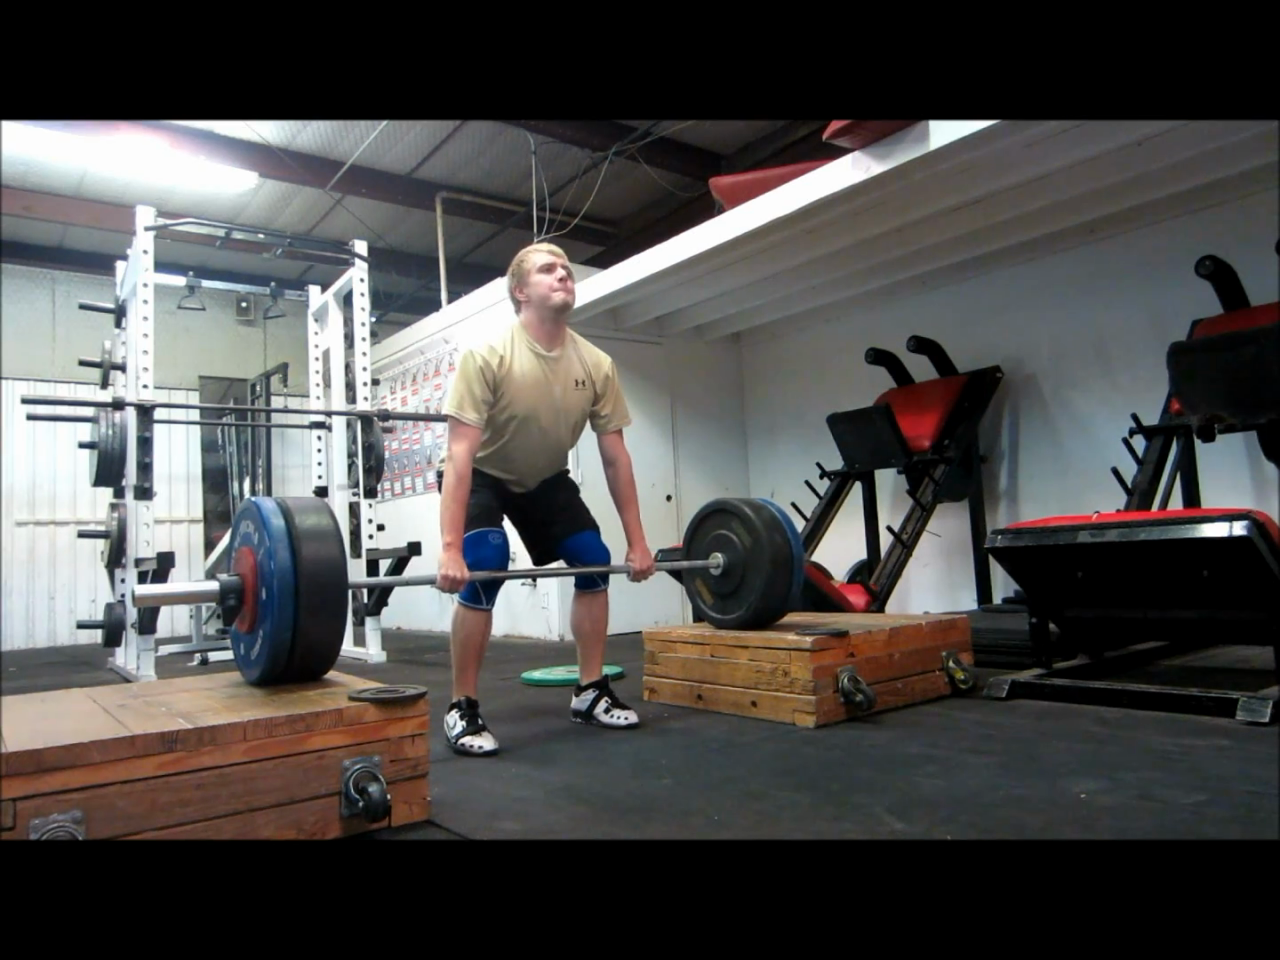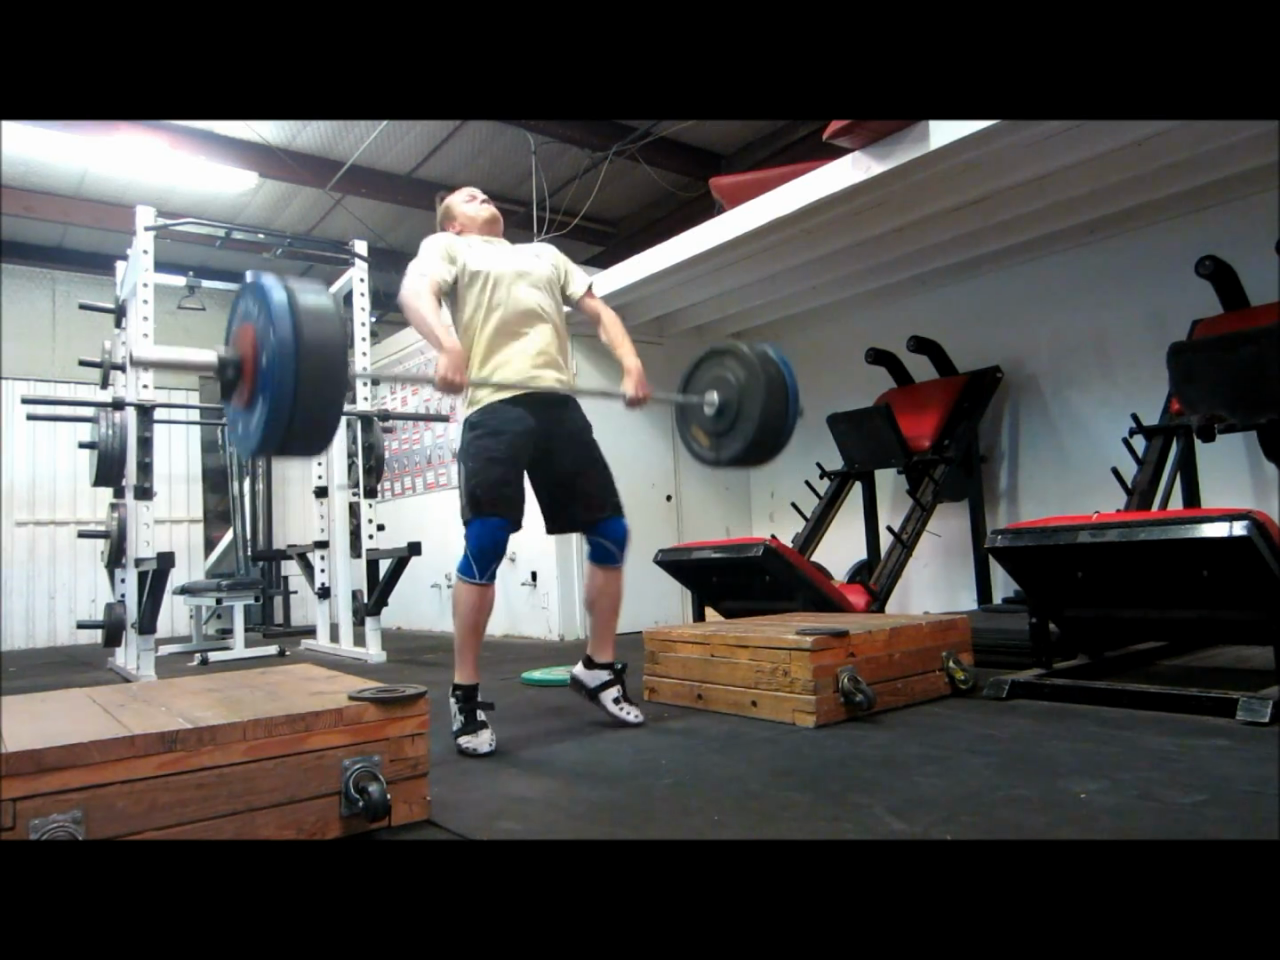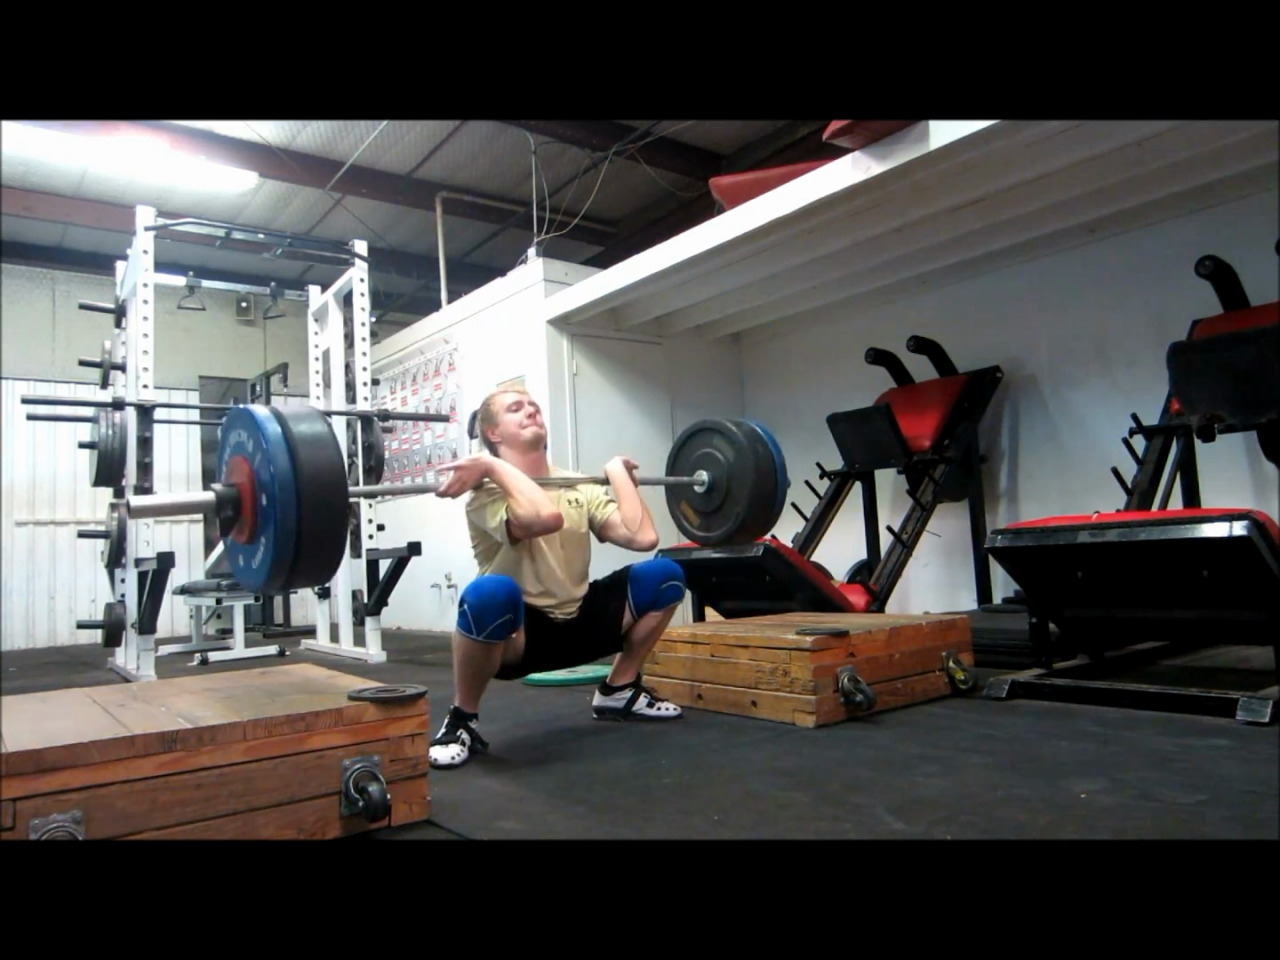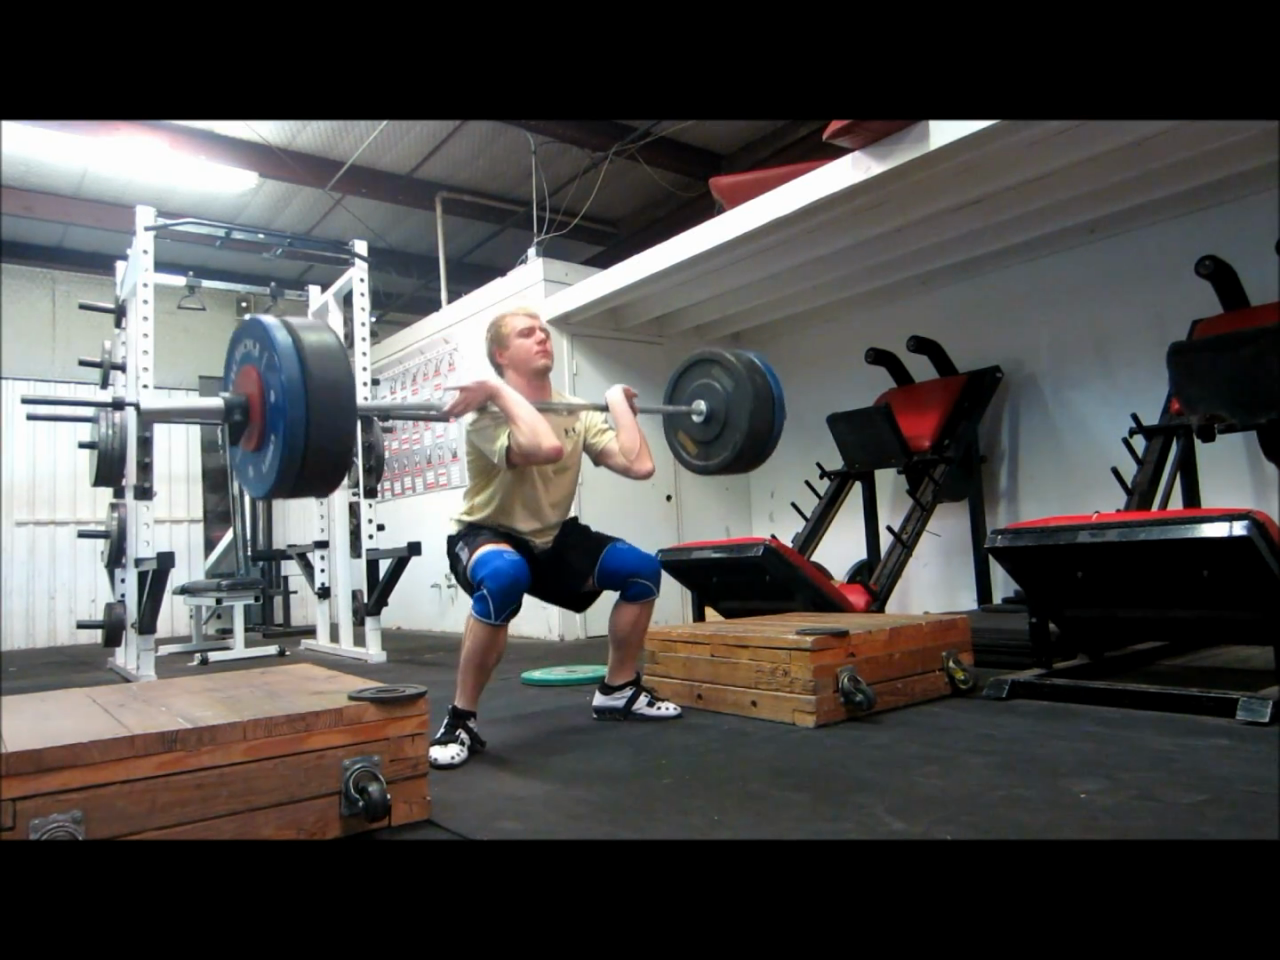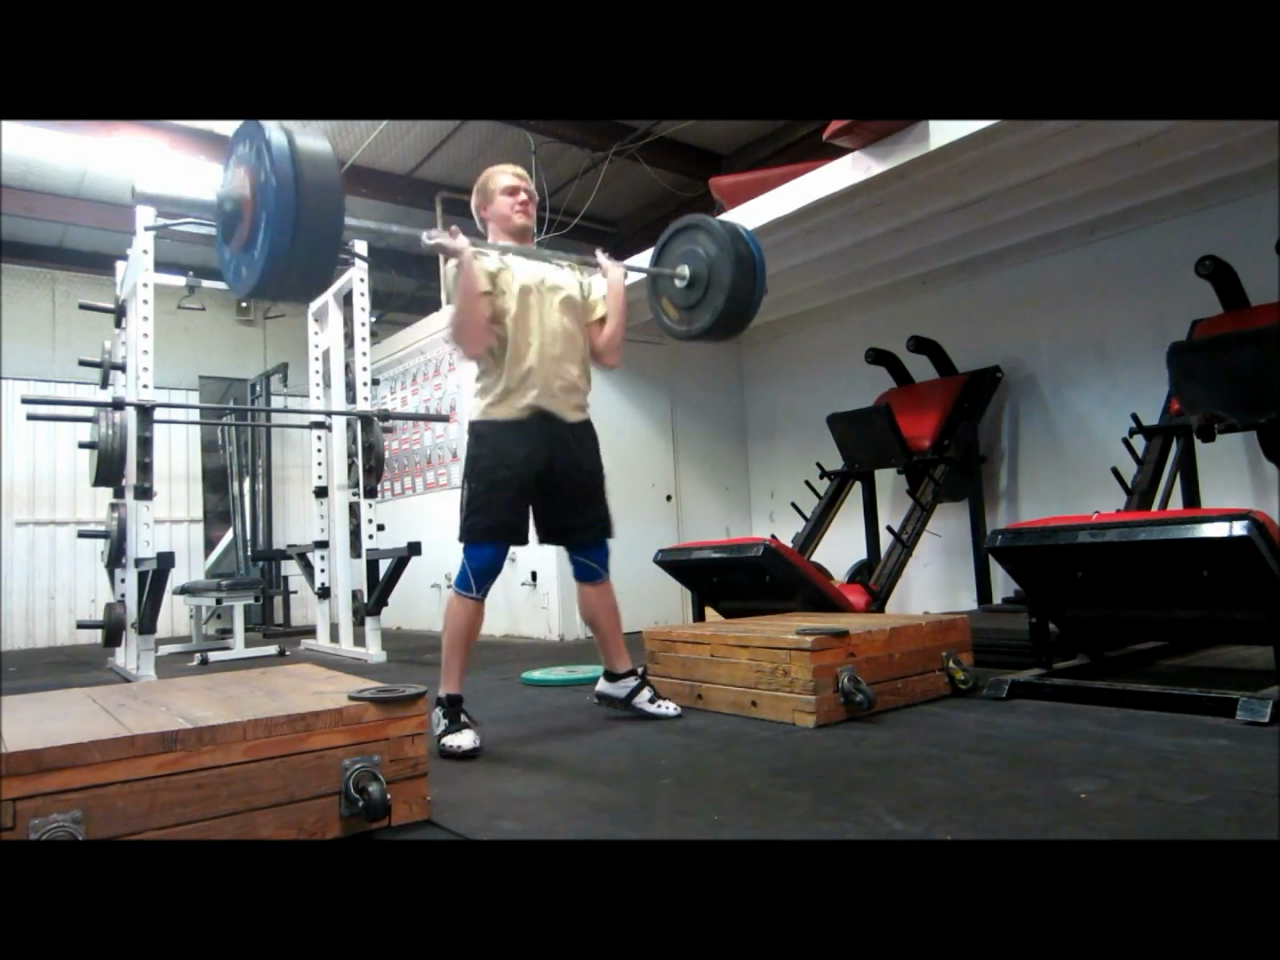
dt=0.7s
person 1, frame 1
left shoulder: (596, 365)
right shoulder: (488, 357)
left elbow: (616, 456)
right elbow: (460, 453)
left wrist: (637, 542)
right wrist: (450, 548)
left hip: (544, 479)
right hip: (482, 476)
left knee: (594, 561)
right knee: (485, 568)
left ankle: (591, 692)
right ankle: (463, 710)
person 1, frame 2
left shoulder: (544, 254)
right shoulder: (448, 247)
left elbow: (597, 308)
right elbow: (416, 294)
left wrist: (631, 363)
right wrist: (446, 346)
left hip: (558, 404)
right hip: (498, 407)
left knee: (610, 534)
right knee: (486, 543)
left ankle: (596, 668)
right ankle: (466, 698)
person 1, frame 3
left shoulder: (582, 488)
right shoulder: (489, 496)
left elbow: (643, 537)
right elbow: (546, 516)
left wrist: (618, 473)
right wrist: (493, 464)
left hip: (575, 619)
right hip: (515, 627)
left knee: (666, 575)
right knee: (489, 592)
left ankle: (618, 690)
right ankle: (461, 721)
person 1, frame 4
left shoulder: (579, 414)
right shoulder: (491, 416)
left elbow: (640, 465)
right elbow: (546, 448)
left wrist: (618, 401)
right wrist: (498, 390)
left hip: (550, 537)
right hip: (488, 535)
left knee: (642, 571)
right knee: (505, 577)
left ankle: (618, 690)
right ankle: (461, 721)
person 1, frame 5
left shoulder: (570, 276)
right shoulder: (483, 267)
left elbow: (607, 354)
right elbow: (474, 345)
left wrist: (615, 281)
right wrist: (463, 255)
left hip: (569, 427)
right hip: (504, 425)
left knee: (591, 559)
right knee: (481, 563)
left ankle: (621, 678)
right ankle: (450, 706)
